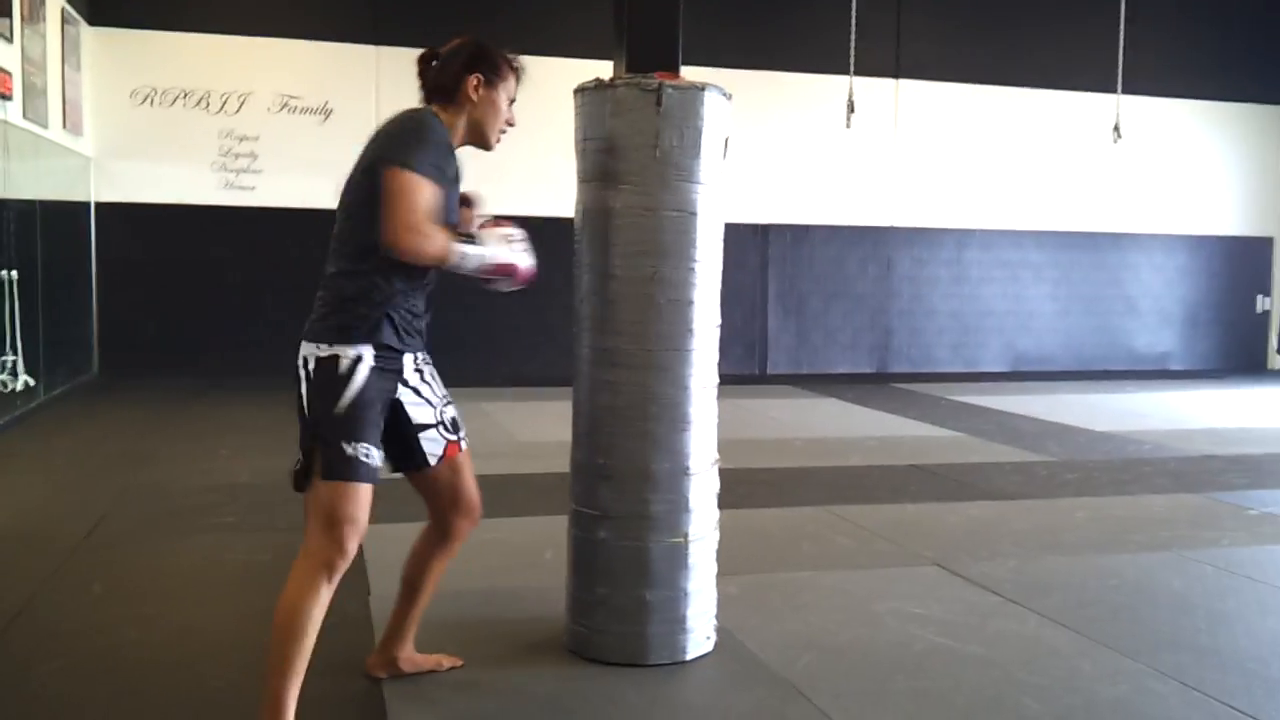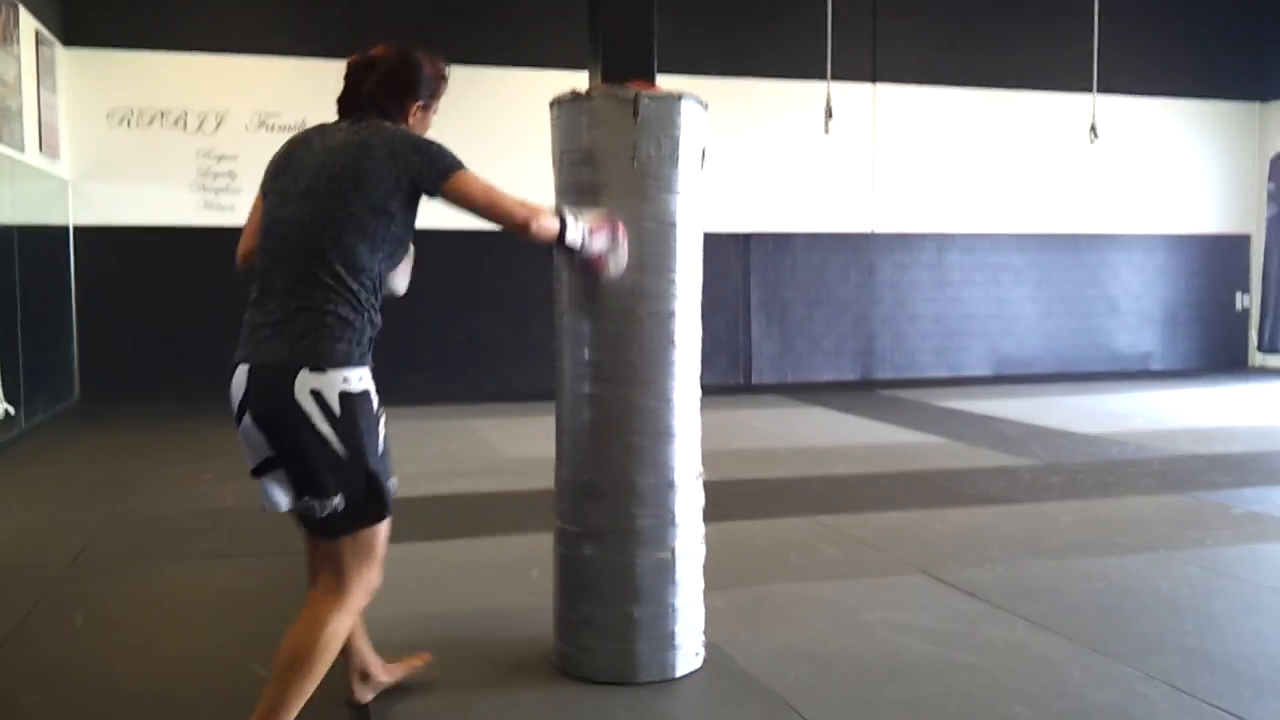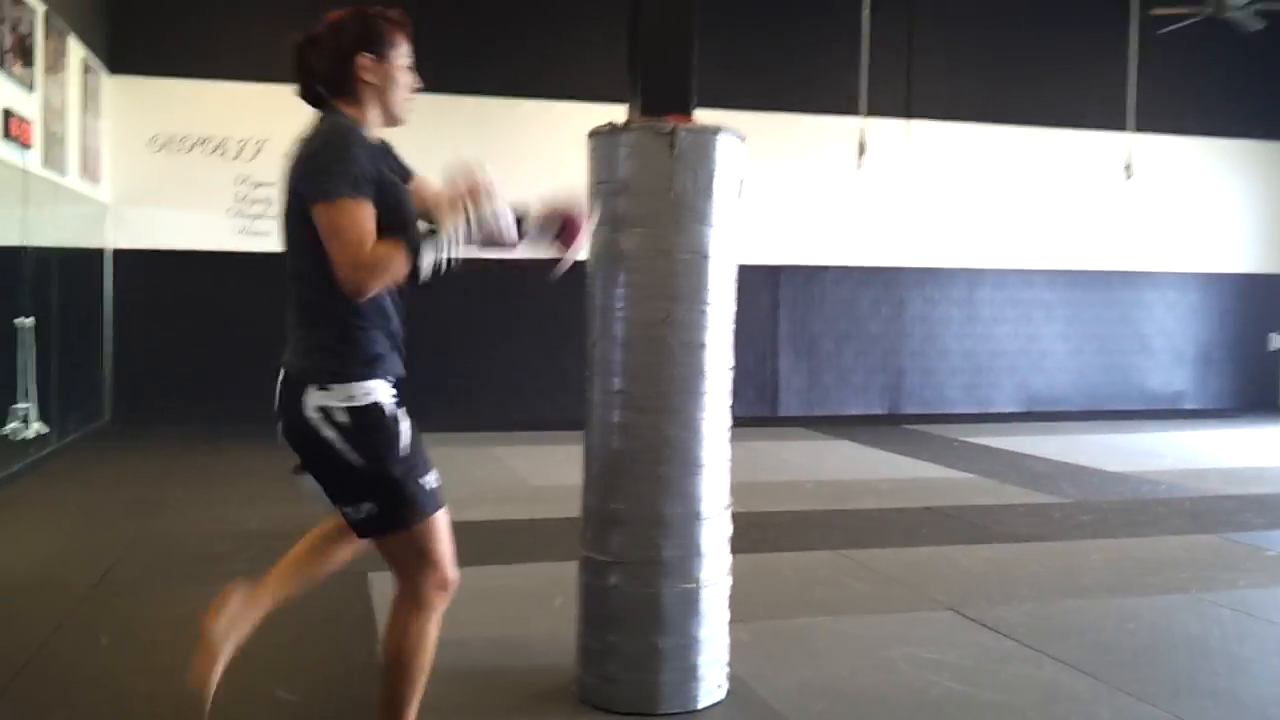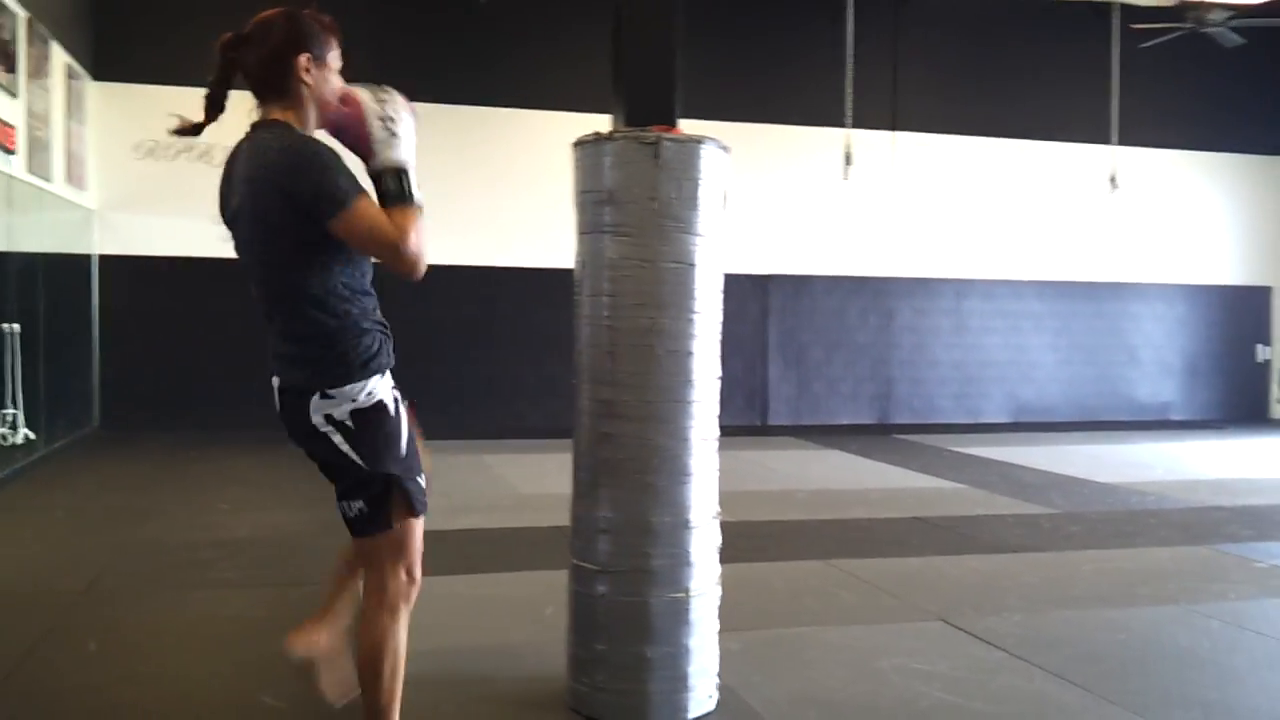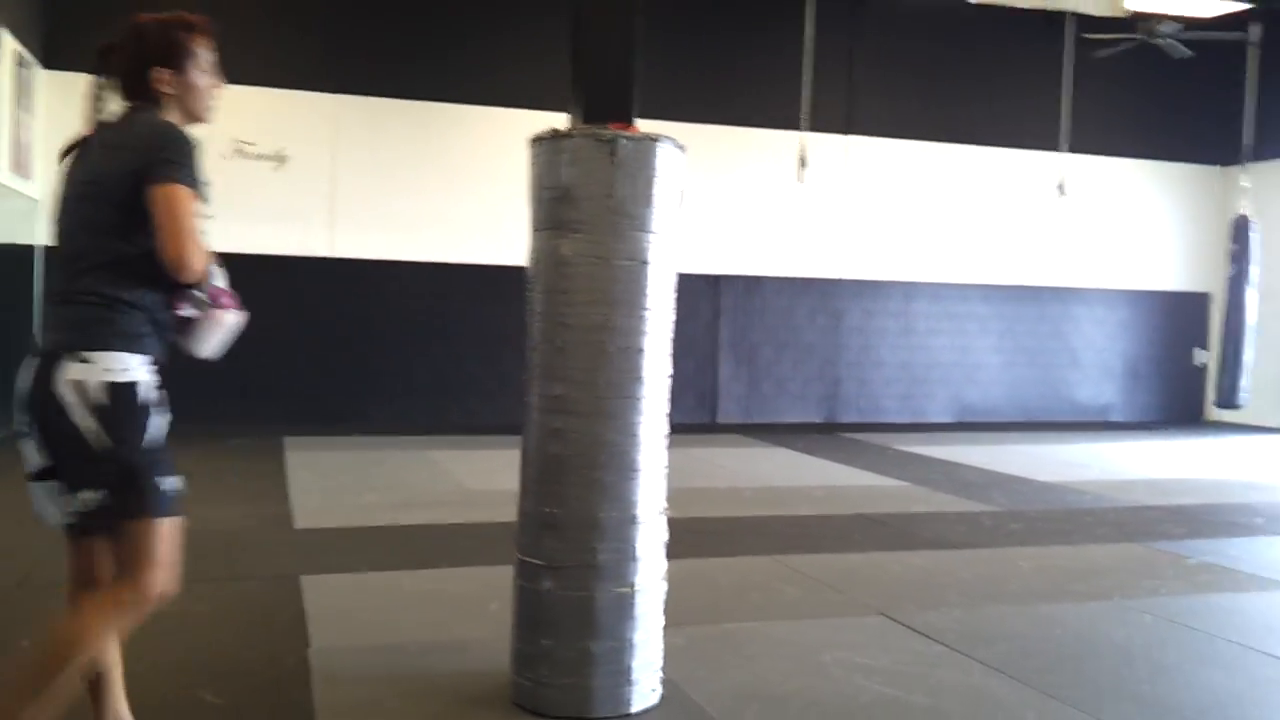
dt=0.5s
person 1, frame 1
left shoulder: (435, 149)
right shoulder: (418, 132)
right elbow: (414, 242)
left wrist: (458, 229)
right wrist: (483, 256)
left hip: (402, 359)
right hip: (346, 357)
left knee: (459, 510)
right knee: (331, 550)
left ankle: (394, 650)
person 1, frame 2
left shoulder: (295, 149)
right shoulder: (405, 151)
left elbow: (249, 256)
right elbow: (523, 218)
right wrist: (582, 234)
left hip: (253, 376)
right hip: (323, 378)
left knee: (333, 536)
right knee: (352, 578)
person 1, frame 3
left shoulder: (358, 153)
right shoulder: (339, 154)
left elbow: (439, 207)
right elbow: (366, 275)
left wrist: (527, 223)
right wrist: (449, 235)
left hip: (353, 367)
right hip: (344, 395)
left knee: (354, 534)
right knee: (432, 577)
left ankle: (238, 612)
person 1, frame 4
left shoulder: (249, 161)
right shoulder: (303, 160)
right elbow: (408, 257)
right wrist: (394, 163)
left hip: (315, 373)
right hip: (347, 388)
right knee: (394, 578)
left ankle: (321, 635)
person 1, frame 5
left shoulder: (97, 149)
right shoulder: (168, 144)
right elbow: (183, 255)
left wrist: (178, 312)
right wrist: (204, 275)
left hip: (68, 368)
right hip: (109, 372)
left knee: (100, 572)
right knee: (148, 579)
